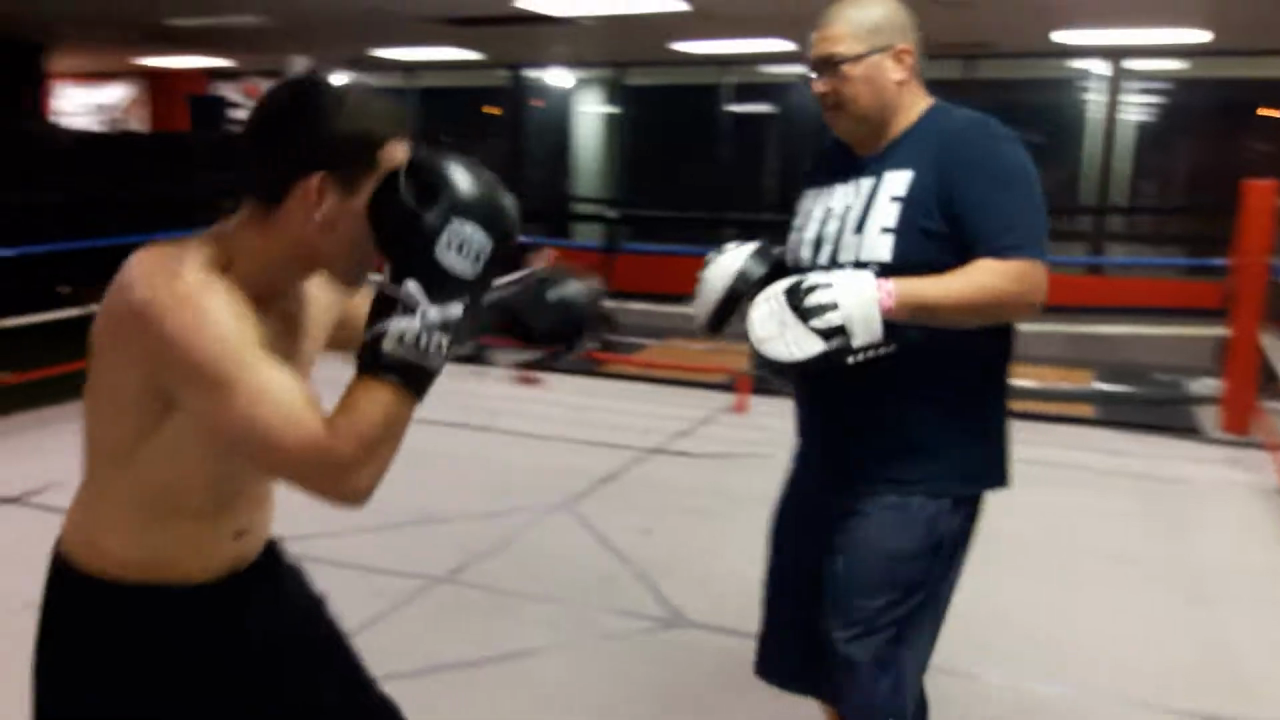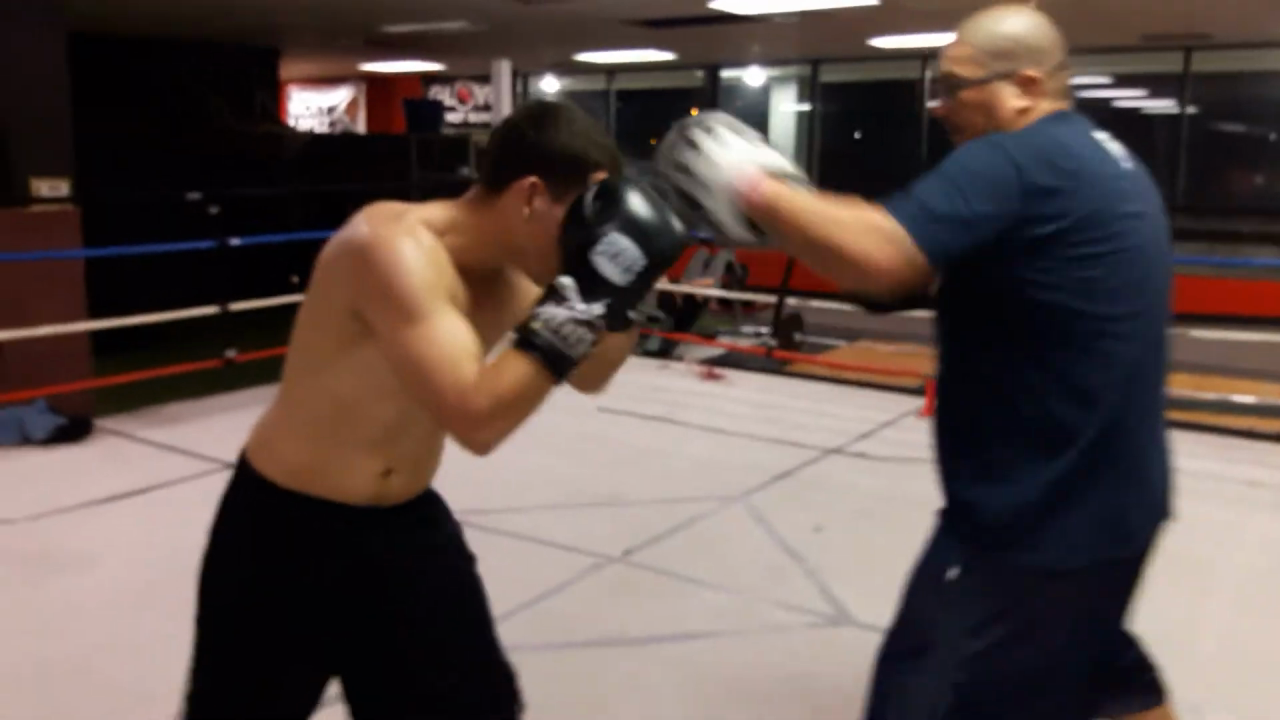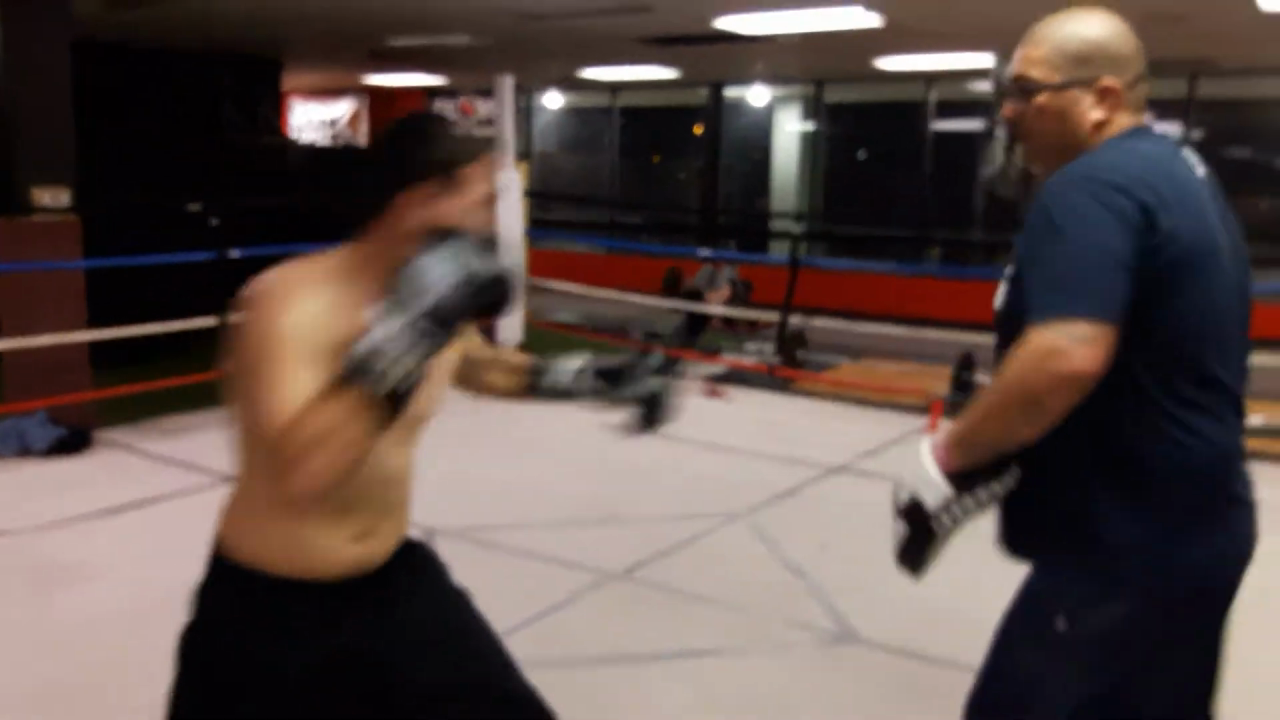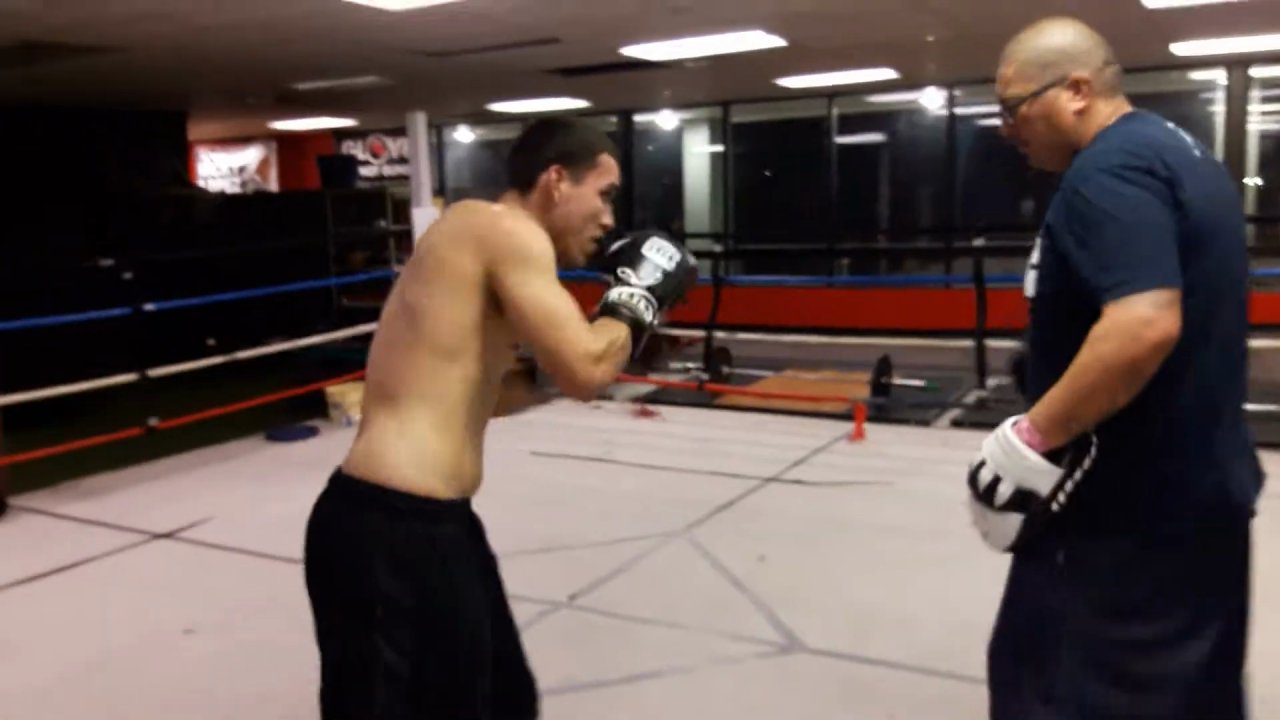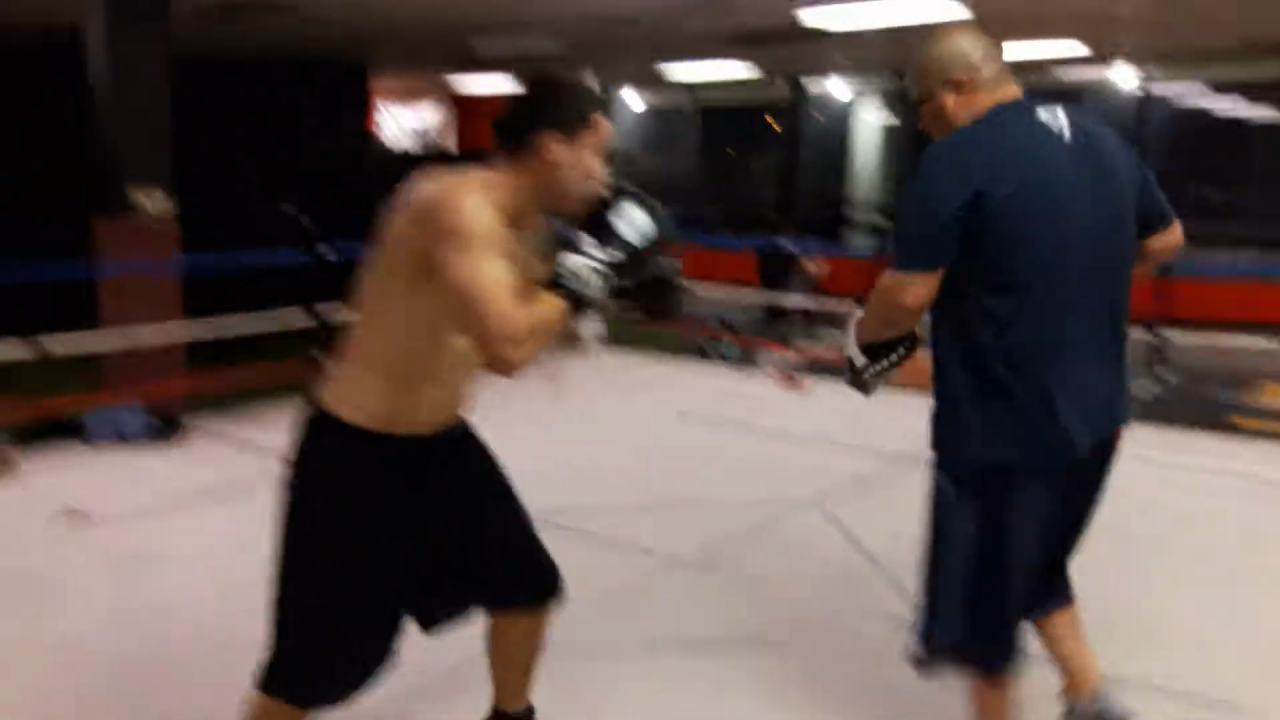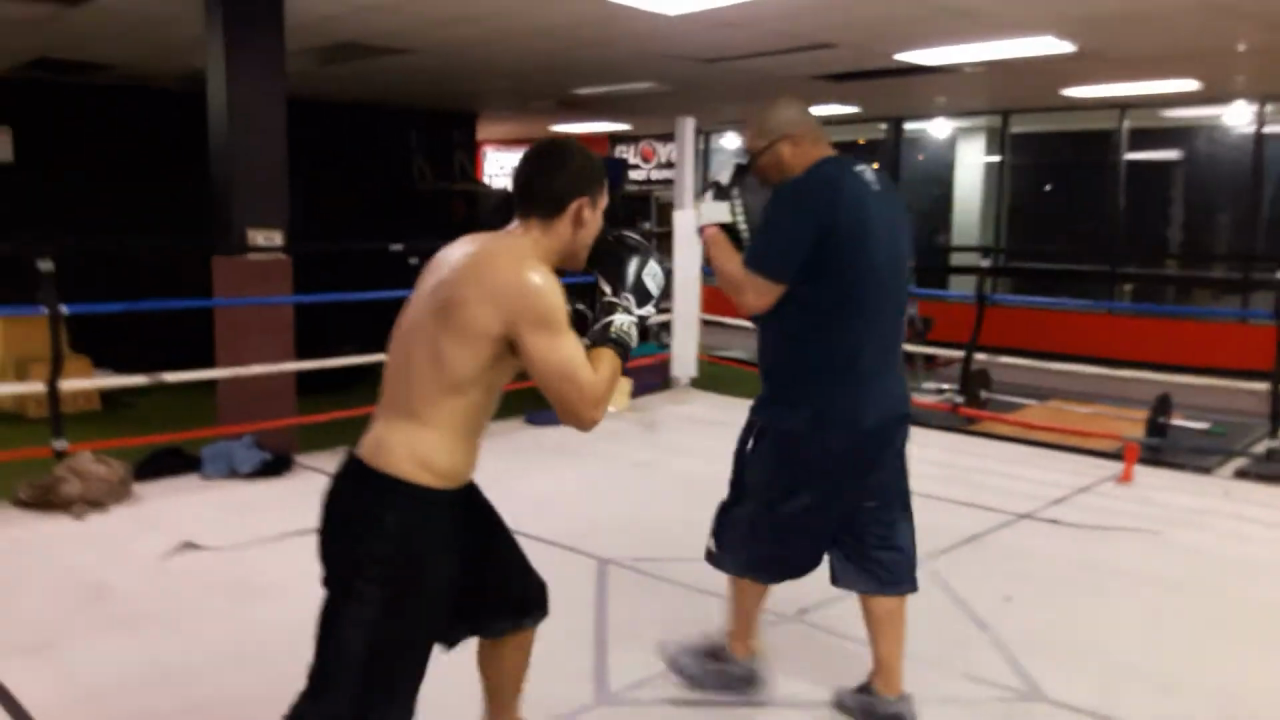
dt=0.7s
person 1, frame 1
left shoulder: (971, 148)
right shoulder: (833, 164)
left elbow: (1022, 283)
left wrist: (887, 299)
right wrist: (759, 280)
left hip: (925, 464)
right hip: (834, 454)
left knee: (868, 656)
right knee: (807, 634)
person 1, frame 2
left shoulder: (1015, 163)
right shoulder: (1110, 166)
left elbow: (875, 252)
left wrist: (751, 186)
left hip: (1039, 506)
right hip: (1116, 492)
person 1, frame 3
left shoulder: (1097, 189)
right shoulder: (1173, 173)
left elbow: (1064, 356)
left wrist: (949, 453)
left hip: (1131, 543)
right hip: (1184, 527)
person 1, frame 4
left shoulder: (1106, 174)
right shoulder: (1178, 152)
left elbow: (1145, 325)
left wrist: (1032, 439)
right wrist: (1061, 326)
left hip: (1132, 498)
right hip: (1202, 479)
person 1, frame 5
left shoulder: (958, 160)
right shoulder: (1100, 141)
left elbow: (907, 294)
right elbow: (1165, 240)
left wrist: (866, 337)
left hip: (1003, 424)
right hip: (1091, 413)
left knee: (979, 588)
right knee: (1034, 562)
person 1, frame 6
left shoulder: (802, 195)
right shoulder: (880, 190)
left elbow: (751, 295)
left wrist: (712, 234)
left hip: (808, 406)
right hip: (881, 401)
left knee: (754, 526)
right knee: (879, 546)
left ankle: (736, 656)
person 2, frame 1
left shoulder: (312, 275)
right shoulder: (175, 300)
left elbow: (371, 320)
right elbow: (343, 471)
left wrist: (447, 298)
right wrist: (432, 295)
left hip: (251, 587)
person 2, frame 2
left shoulder: (508, 269)
right shoulder: (392, 247)
left elbow: (590, 375)
right elbow: (480, 422)
left wrist: (616, 294)
right wrist: (588, 293)
left hip: (403, 523)
right hip: (283, 530)
person 2, frame 3
left shoulder: (427, 291)
right shoulder: (286, 301)
left elbow: (482, 365)
right elbow: (297, 475)
left wrist: (579, 376)
right wrist: (406, 330)
left hip: (394, 584)
right hip: (267, 606)
person 2, frame 4
left shoulder: (473, 245)
right shoulder: (501, 229)
right elbow: (585, 372)
left wrist: (544, 374)
right wrist: (639, 290)
left hip: (427, 523)
right hip: (389, 533)
person 2, frame 5
left shoulder: (521, 222)
right shoulder: (452, 202)
left elbow: (528, 319)
right elbow: (507, 346)
left wrist: (604, 267)
right wrist: (591, 261)
left hip: (441, 442)
right hip: (354, 456)
left knee: (525, 585)
right knee: (314, 668)
person 2, frame 6
left shoulder: (469, 251)
right shoulder: (526, 282)
right elbow: (585, 407)
right wrist: (622, 315)
left hip: (440, 495)
right hip: (392, 510)
left knee: (516, 605)
